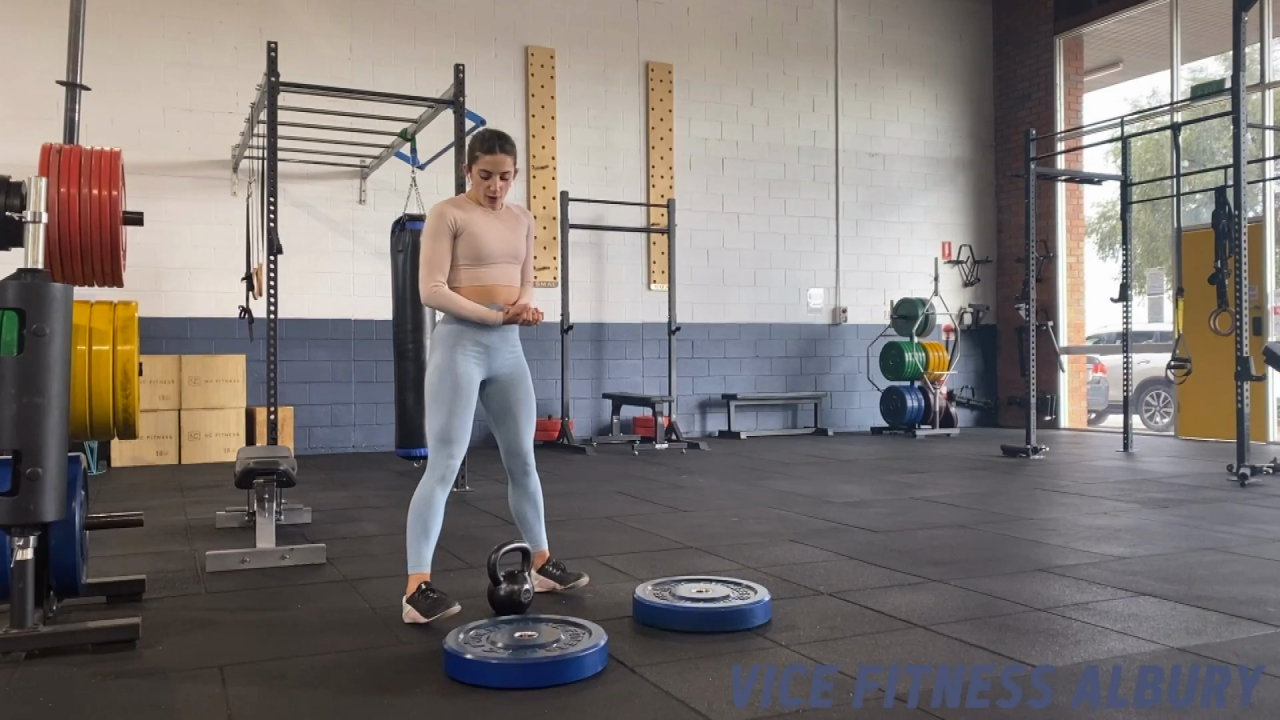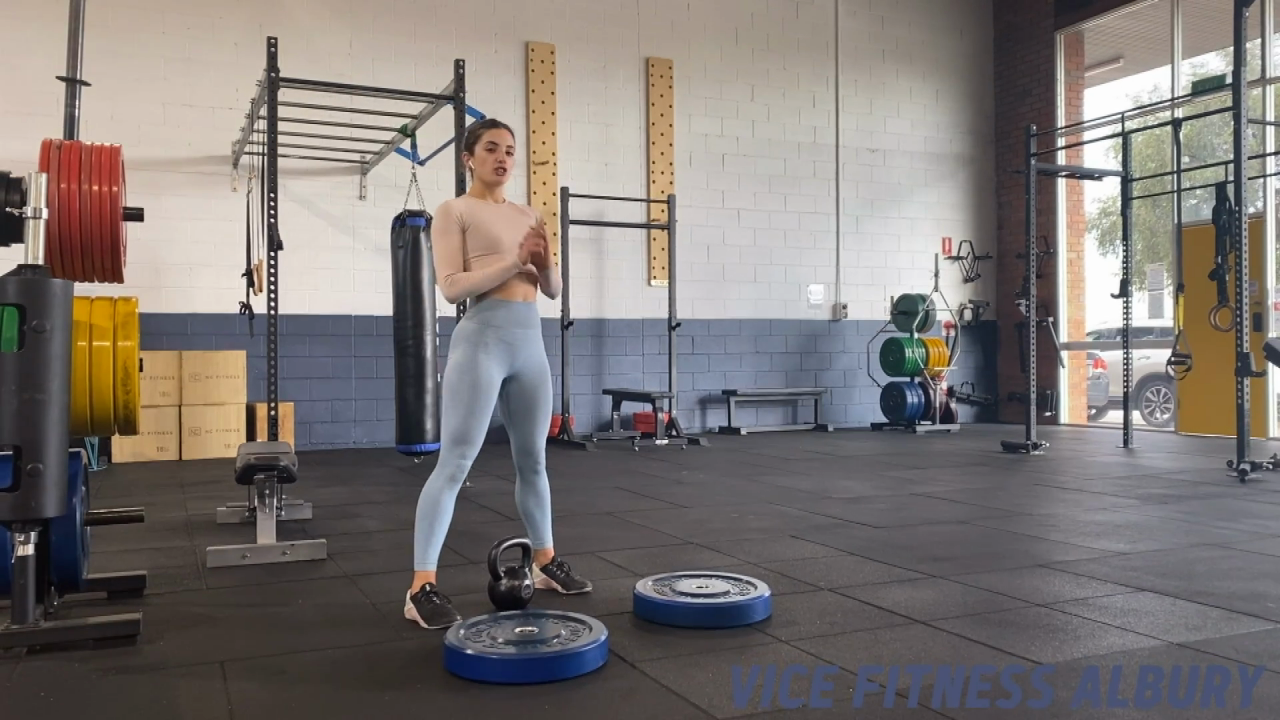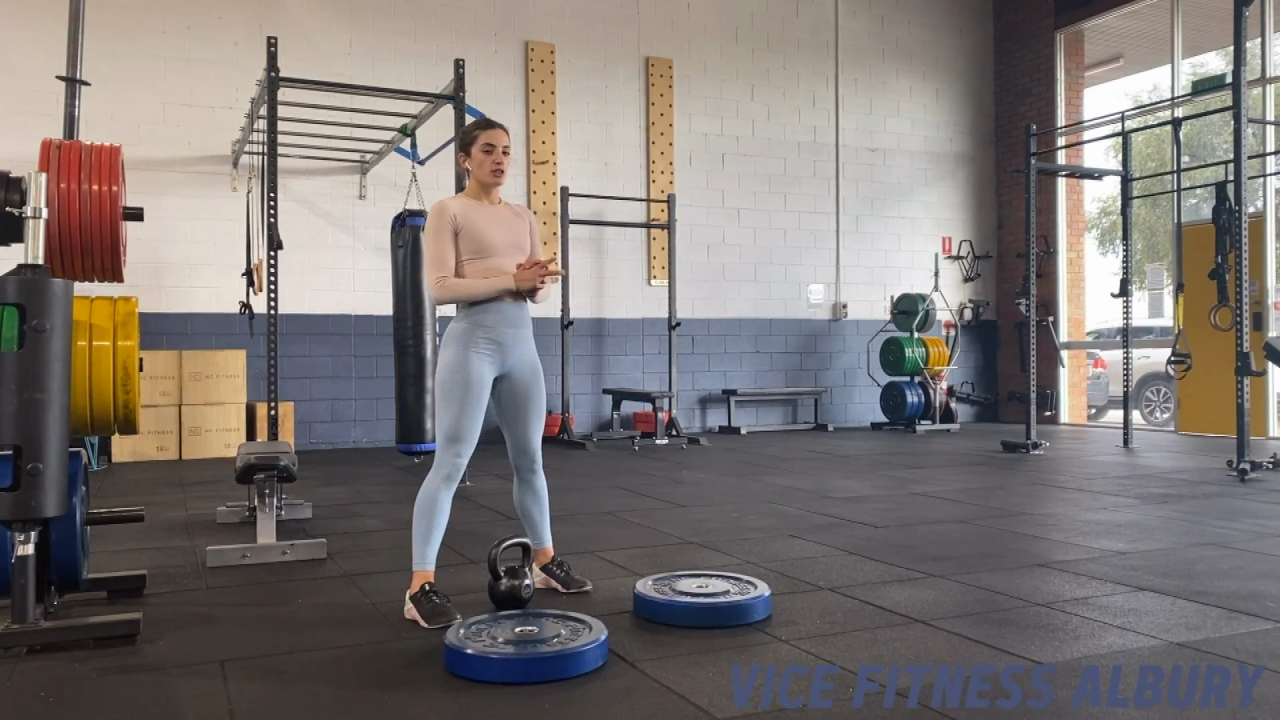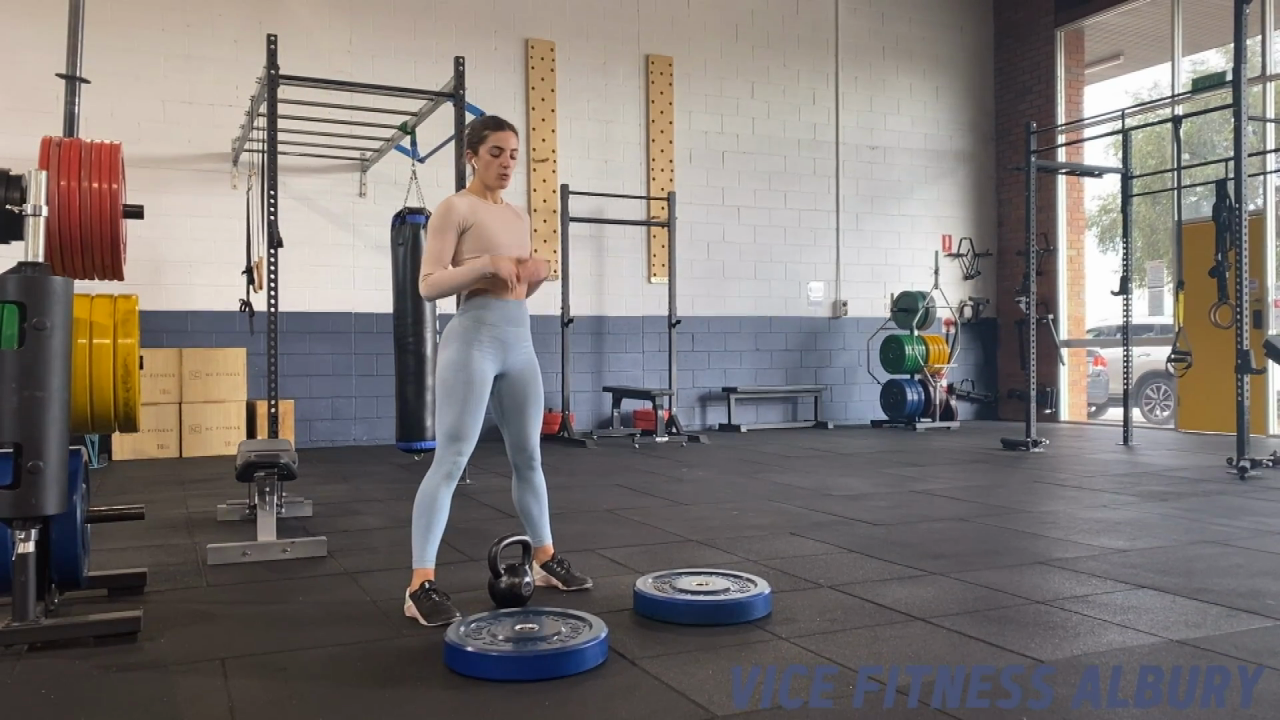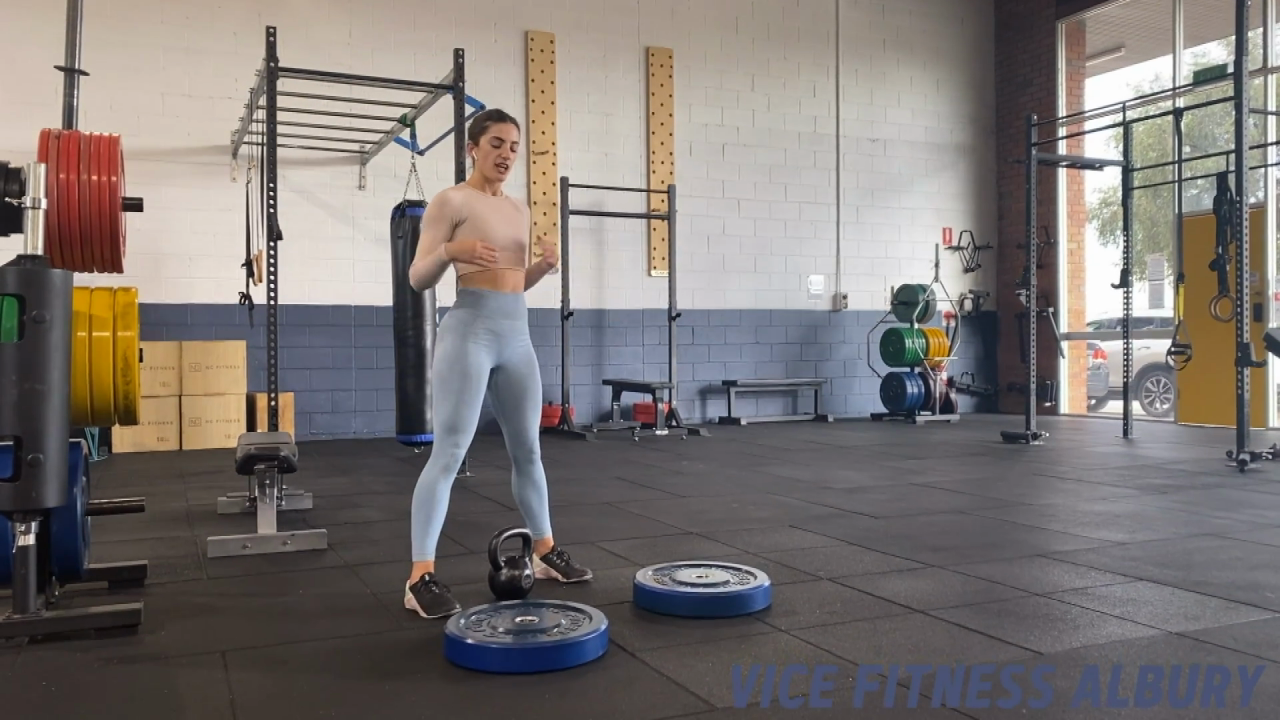
dt=1s
person 1, frame 1
left shoulder: (522, 219)
right shoulder: (446, 215)
right elbow: (432, 291)
left wrist: (523, 307)
right wrist: (496, 316)
left hip: (508, 349)
right hip: (460, 343)
left knee: (522, 461)
right knee: (444, 464)
left ankle: (542, 563)
right ankle: (417, 588)
person 1, frame 2
left shoulder: (526, 215)
right shoulder: (454, 211)
left elbow: (552, 288)
right elbow: (452, 287)
left wrist: (544, 263)
right wrist: (518, 260)
left hip: (530, 341)
right hip: (482, 340)
left knee: (533, 460)
right knee: (455, 463)
left ankle: (545, 561)
right ankle: (422, 587)
person 1, frame 3
left shoulder: (523, 217)
right shoulder: (448, 212)
left elbow: (540, 290)
right elbow: (440, 289)
left wrist: (535, 284)
right wrist: (510, 279)
left hip: (520, 343)
right hip: (472, 342)
left knee: (529, 459)
right knee: (451, 463)
left ankle: (545, 561)
right ankle: (421, 587)
person 1, frame 4
left shoulder: (518, 216)
right shoulder: (455, 208)
right elbow: (429, 286)
left wrist: (538, 275)
right wrist: (480, 270)
left hip: (519, 340)
right hip: (473, 337)
left knee: (527, 456)
right knee: (451, 460)
left ankle: (545, 558)
right ankle: (421, 584)
person 1, frame 5
left shoulder: (519, 209)
right shoulder: (450, 201)
right elbow: (417, 276)
left wrist: (542, 263)
right wrist: (449, 251)
left hip: (516, 333)
right hip: (468, 330)
left knee: (527, 449)
right knee: (449, 454)
left ankle: (545, 551)
right ankle: (421, 576)
